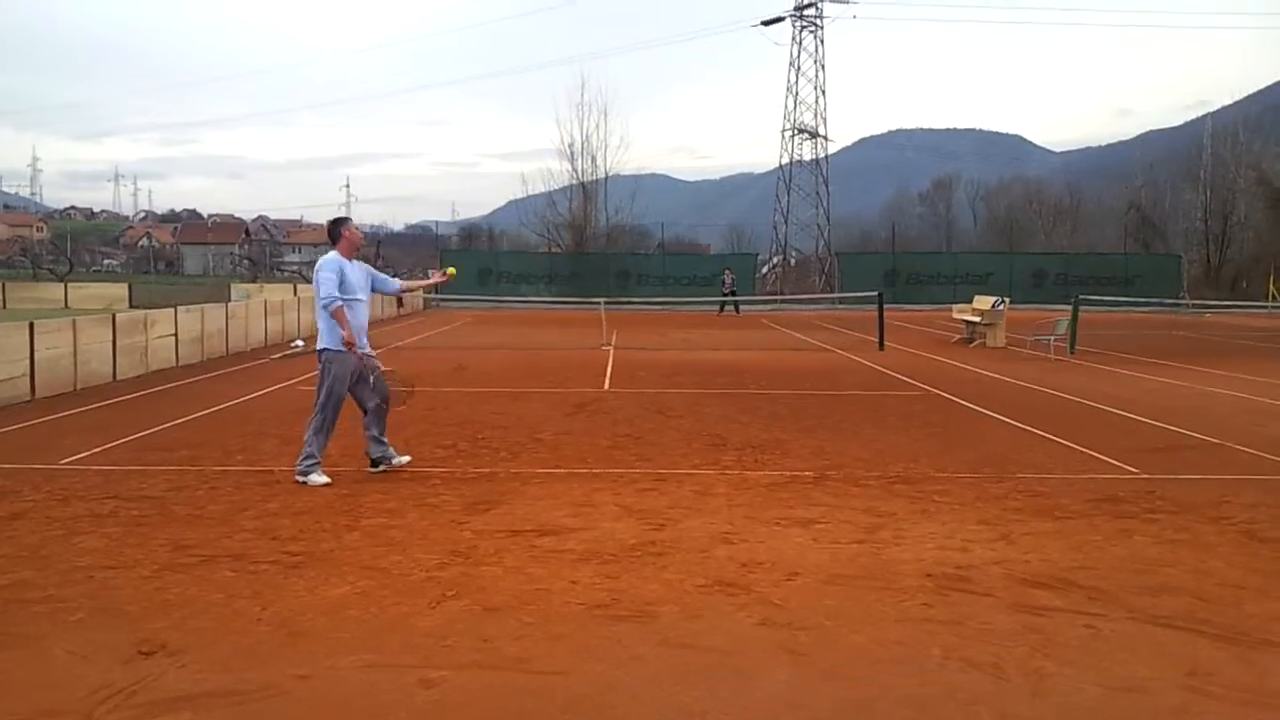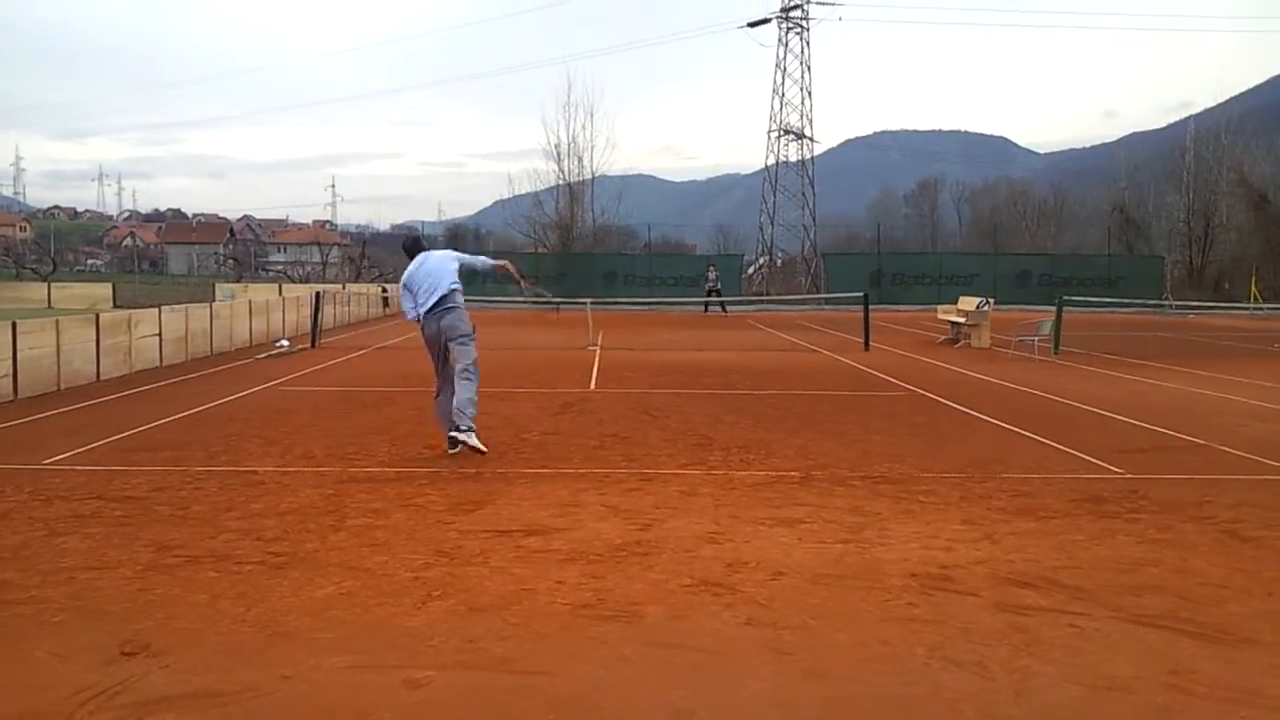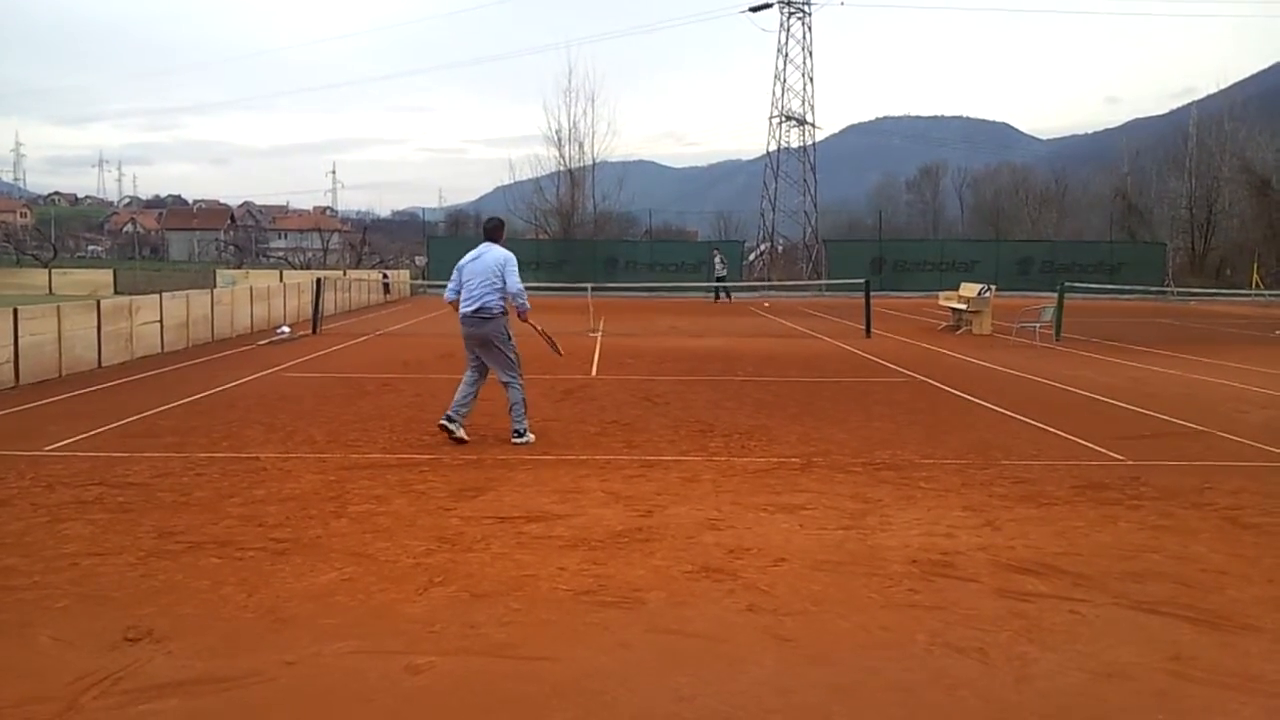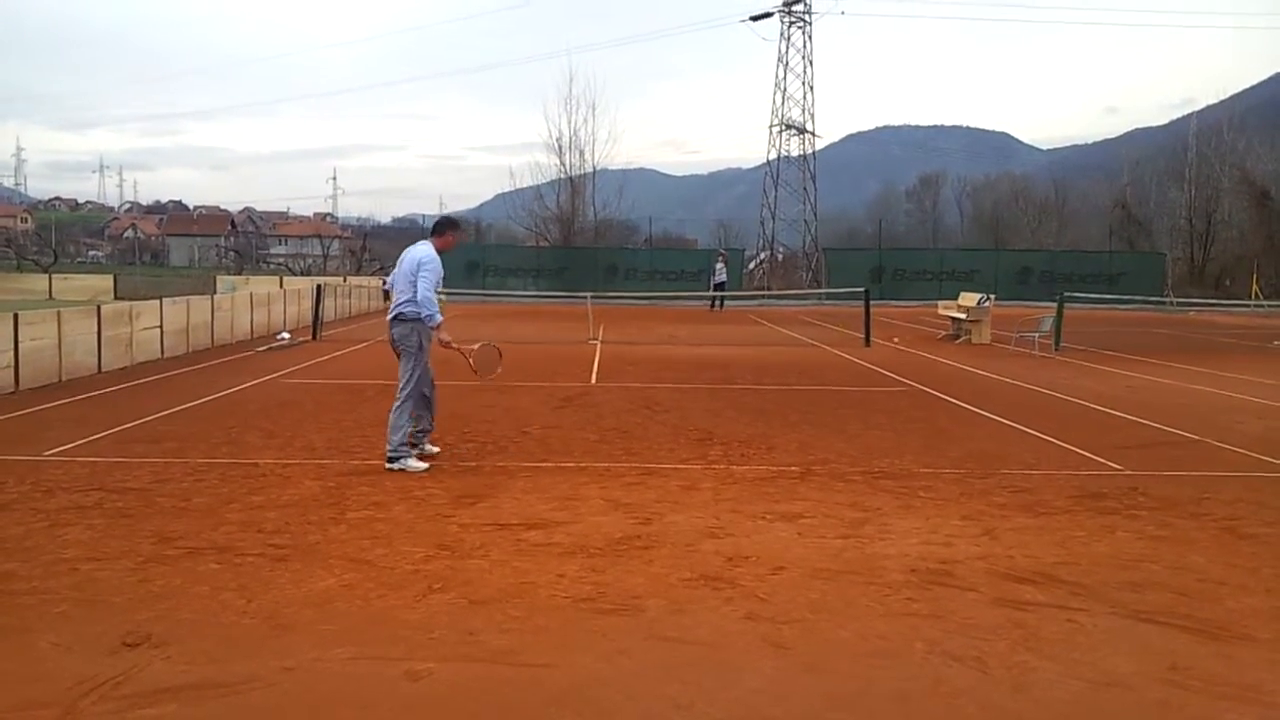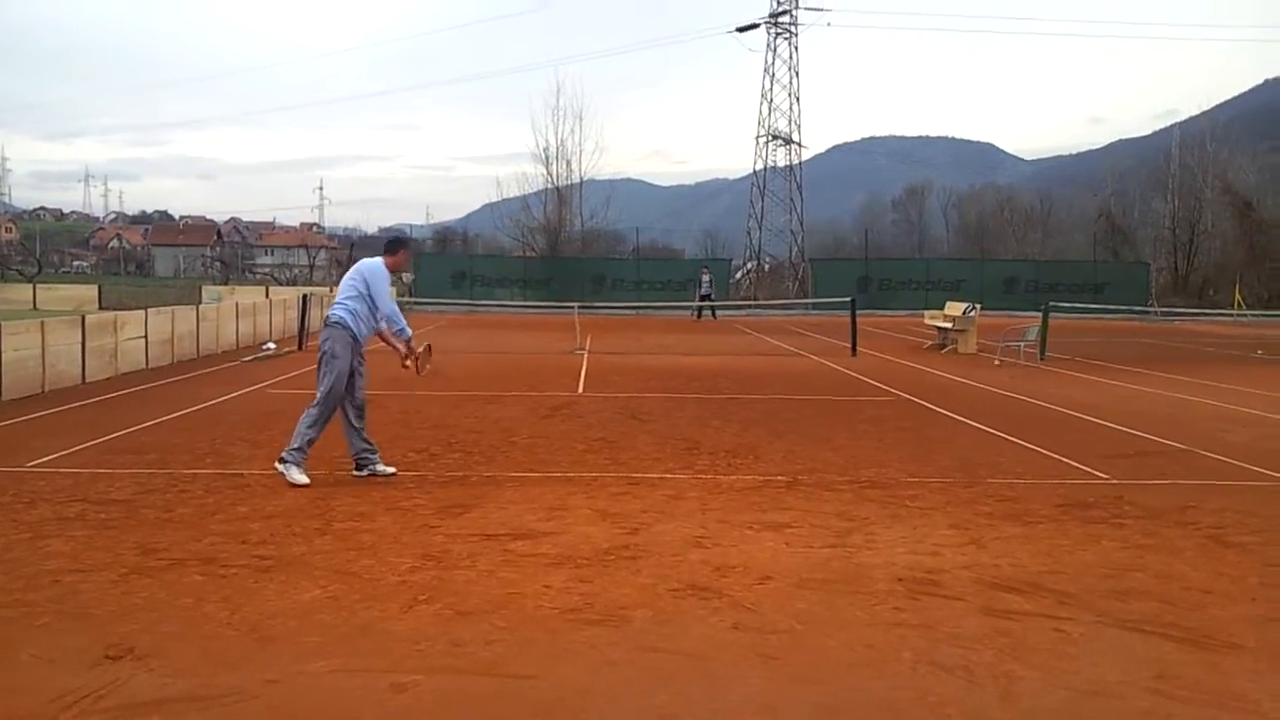
dt=1s
person 1, frame 1
left shoulder: (362, 269)
right shoulder: (329, 263)
left elbow: (393, 285)
right elbow: (329, 298)
left wrist: (428, 282)
right wrist: (346, 330)
left hip: (360, 350)
right hip: (336, 349)
left knee: (377, 401)
right knee: (327, 409)
left ankle: (380, 456)
right ankle: (307, 467)
person 1, frame 2
left shoulder: (407, 276)
right shoulder: (446, 255)
left elbow: (411, 316)
right elbow: (479, 262)
right wrist: (508, 267)
left hip: (430, 325)
right hip: (453, 315)
left knee: (444, 382)
right knee: (465, 374)
left ankle: (453, 439)
right ankle: (464, 428)
person 1, frame 3
left shoulder: (466, 259)
right shoulder: (506, 256)
left elbow: (450, 296)
right elbow: (515, 288)
right wrist: (523, 311)
left hip: (468, 323)
right hip: (492, 323)
left knee: (474, 373)
right knee: (511, 377)
left ankle: (452, 417)
right ankle: (519, 430)
person 1, frame 4
left shoulder: (411, 251)
right shoulder: (430, 257)
left elbow: (393, 282)
right elbow: (425, 297)
right wrist: (440, 329)
left hip: (400, 324)
right hip: (413, 326)
left knee: (424, 386)
right knee: (409, 392)
left ankle: (418, 440)
right ankle: (397, 455)
person 1, frame 5
left shoulder: (376, 271)
right shoulder: (374, 267)
left elbow: (377, 321)
right elbow: (389, 310)
left wrist: (396, 346)
right wrist: (407, 339)
left hip: (352, 341)
right hip: (338, 336)
left knee: (355, 403)
right knee: (326, 401)
left ankle: (366, 460)
right ankle: (291, 458)
